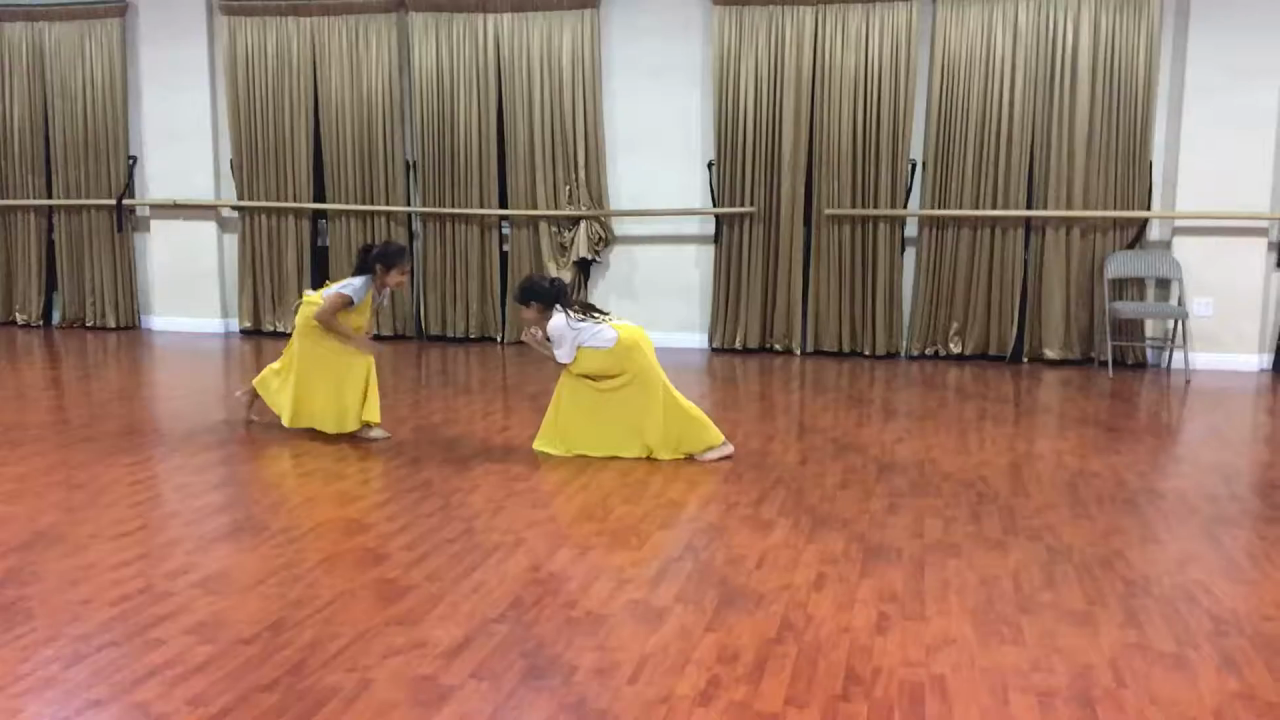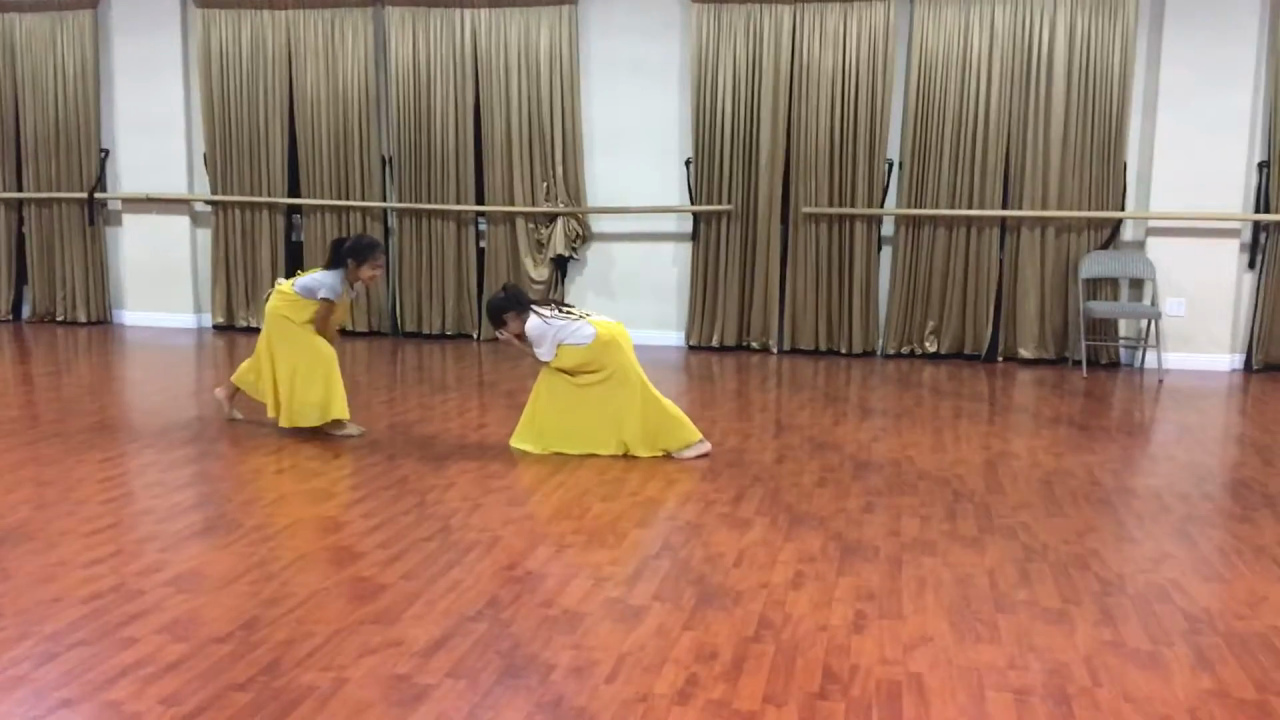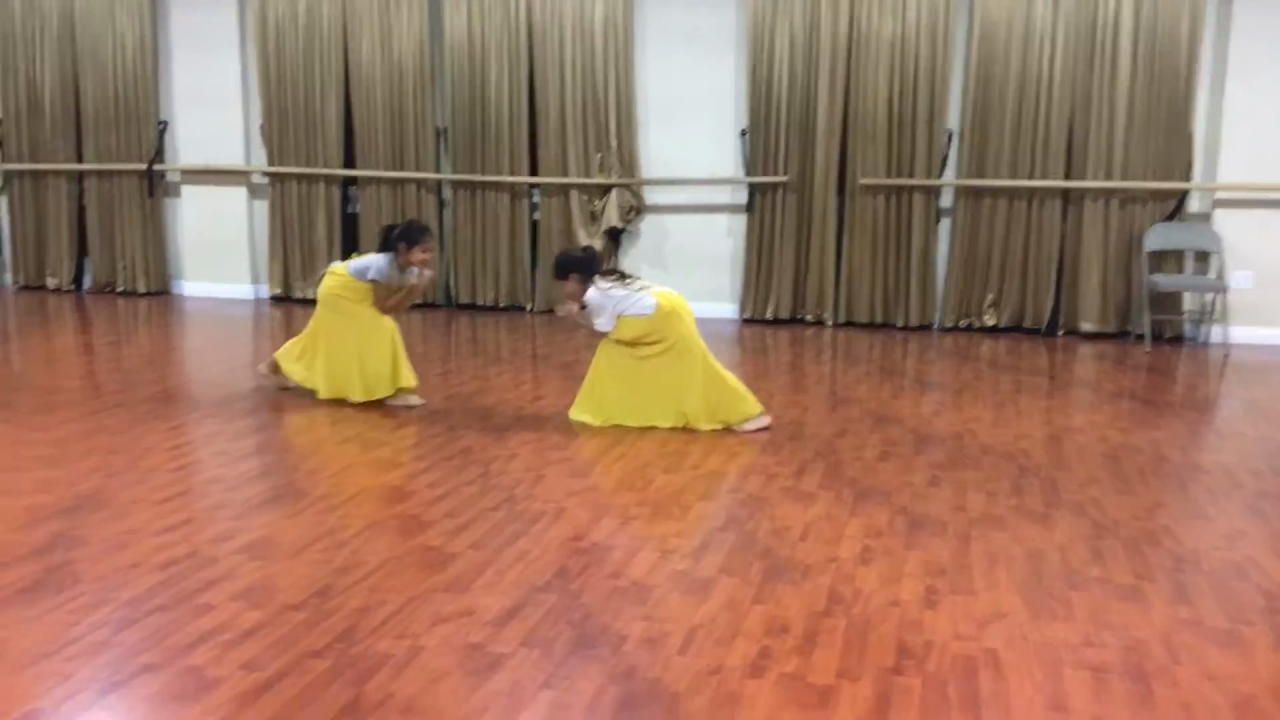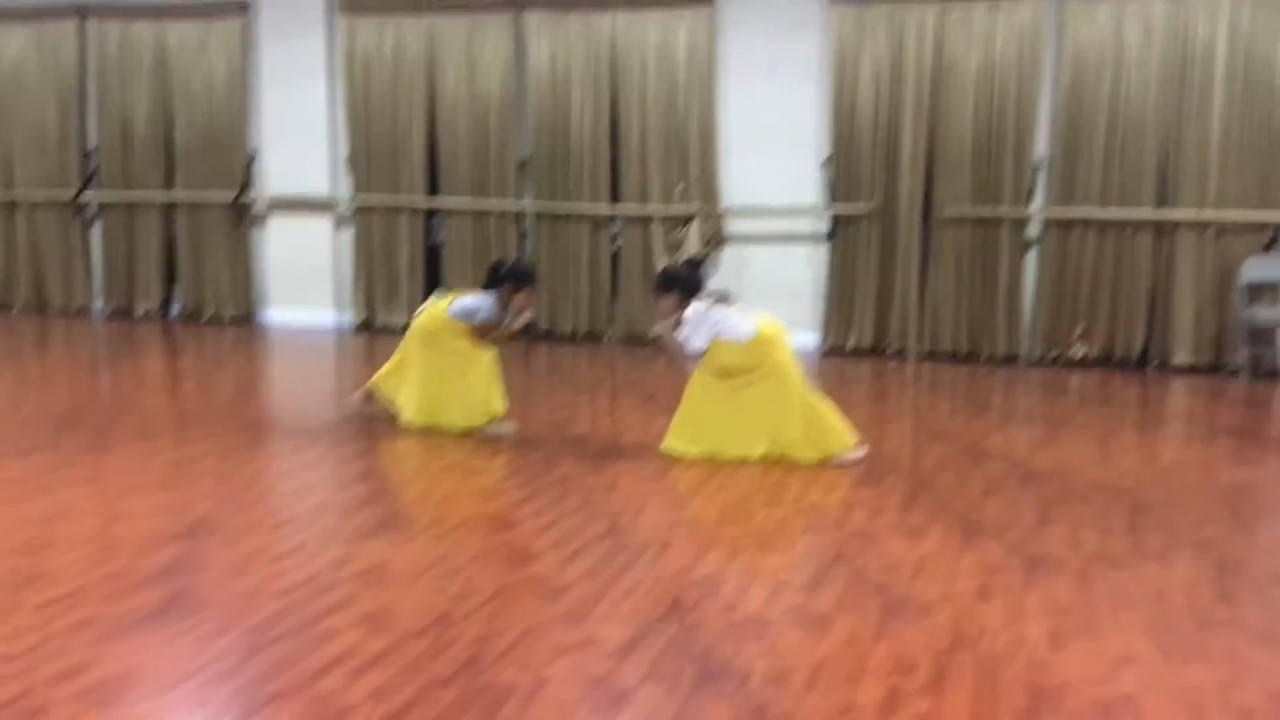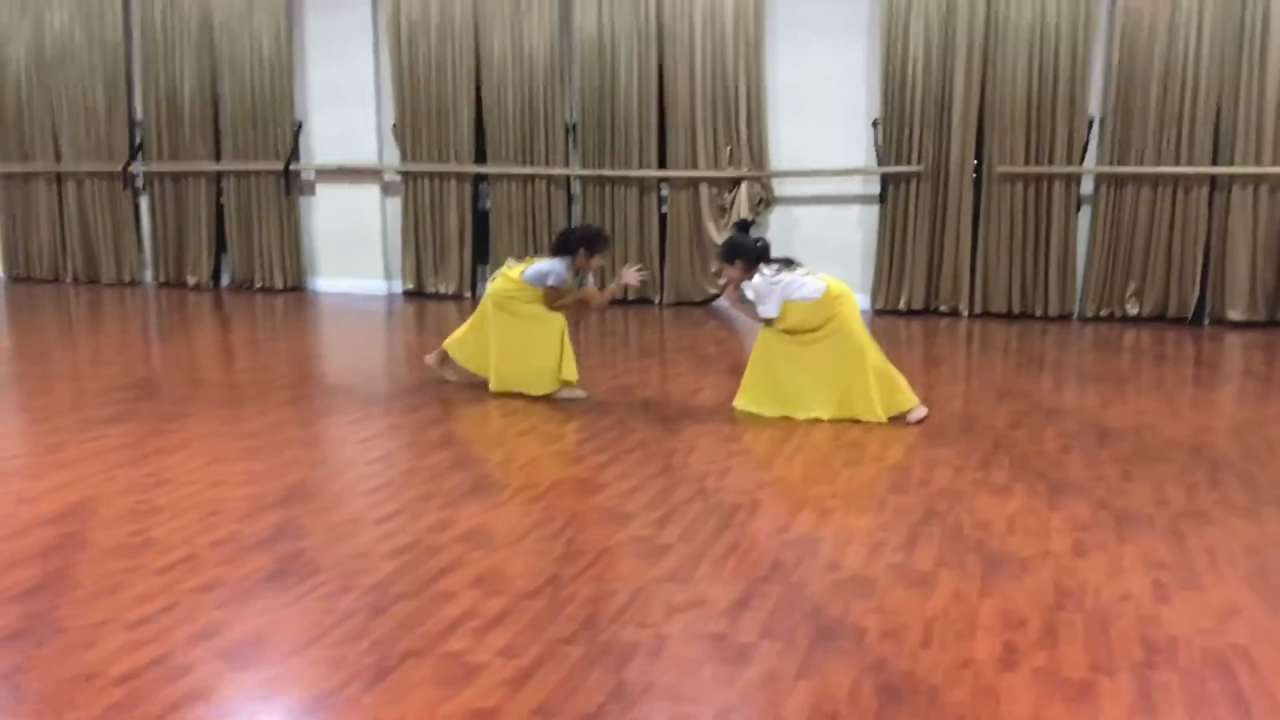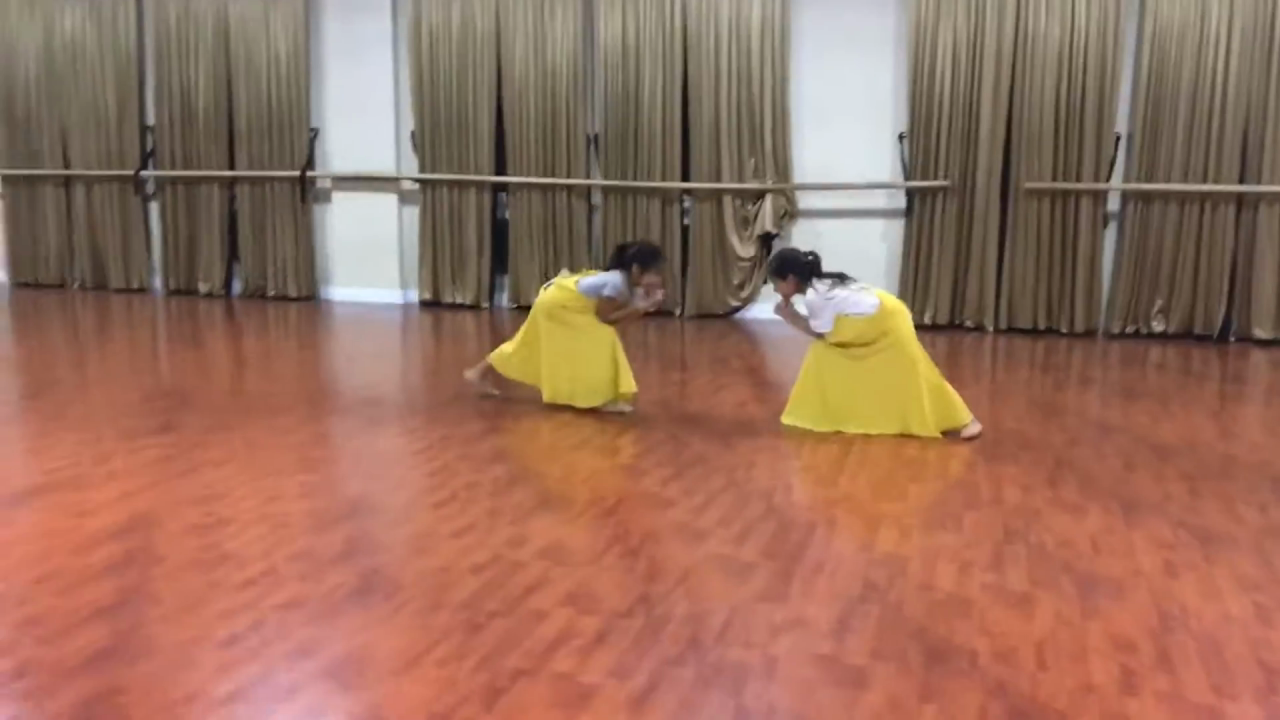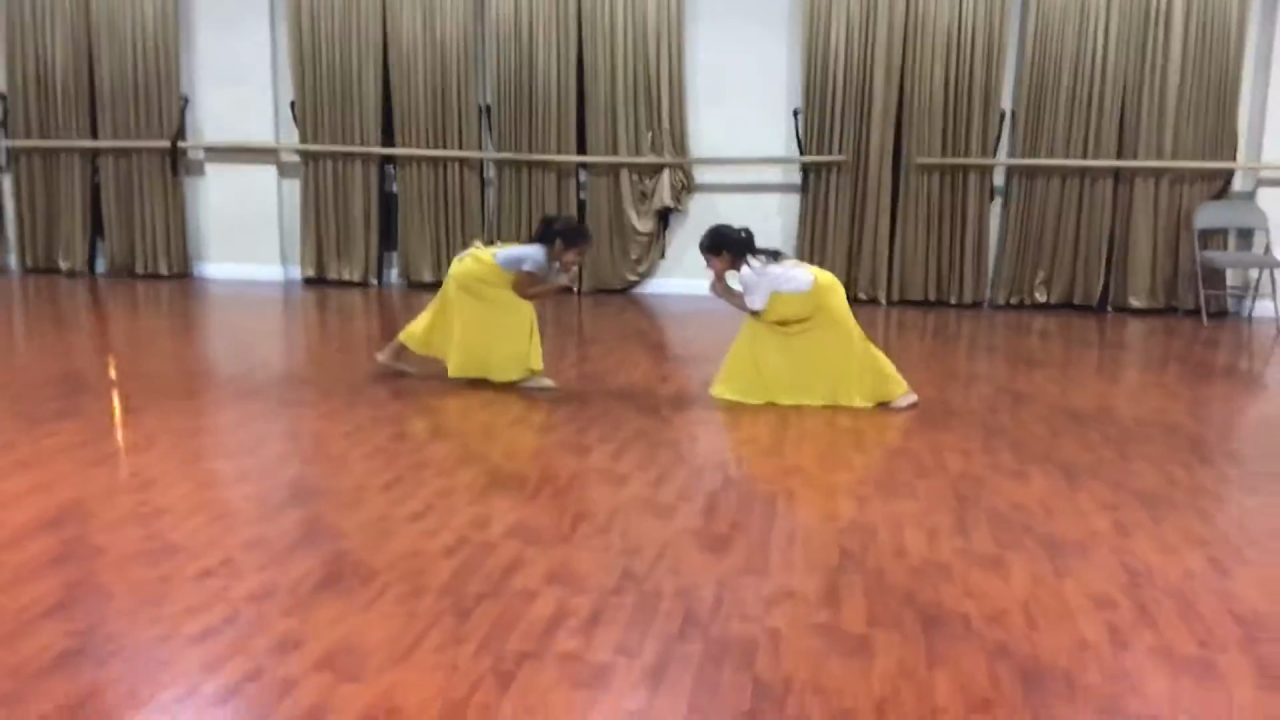
dt=0.5s
person 1, frame 1
left shoulder: (556, 325)
right shoulder: (563, 314)
left elbow: (565, 361)
right elbow: (568, 351)
left wrist: (535, 344)
right wrist: (542, 341)
left hip: (627, 349)
right hip: (620, 345)
left knee: (658, 398)
right knee: (573, 382)
left ankle: (713, 443)
right ankle: (572, 438)
person 1, frame 2
left shoulder: (534, 325)
right shoulder: (538, 313)
left elbow: (546, 358)
right elbow: (549, 349)
left wrist: (515, 343)
right wrist: (520, 340)
left hip: (606, 344)
right hip: (600, 341)
left knee: (638, 396)
right knee: (552, 379)
left ankle: (690, 441)
right ankle: (552, 436)
person 1, frame 3
left shoulder: (594, 295)
right shoulder: (602, 283)
left elbow: (604, 329)
right elbow: (609, 319)
left wrist: (575, 315)
right wrist: (579, 310)
left hip: (666, 317)
right hip: (660, 313)
left knee: (697, 368)
right knee: (613, 351)
left ankle: (749, 414)
right ankle: (610, 407)
person 1, frame 4
left shoulder: (693, 312)
right shoulder: (701, 307)
left elbow: (696, 354)
right elbow: (700, 347)
left wrist: (667, 337)
right wrist: (672, 333)
left hip: (763, 347)
right hip: (751, 349)
left knee: (793, 397)
right knee: (706, 380)
left ankle: (843, 447)
person 1, frame 5
left shoulder: (761, 282)
right shoulder: (767, 271)
left elbow: (768, 319)
right elbow: (772, 314)
left wrist: (737, 302)
right wrist: (741, 298)
left hip: (833, 305)
right hip: (818, 310)
left knee: (859, 357)
right knee: (772, 340)
left ankle: (908, 406)
person 1, frame 6
left shoulder: (814, 296)
right shoulder: (818, 286)
left elbow: (821, 334)
right elbow: (822, 326)
left wrist: (790, 316)
right wrist: (792, 314)
left hip: (888, 320)
right hip: (871, 323)
left knee: (914, 372)
right knee: (823, 353)
left ankle: (963, 422)
person 1, frame 7
left shoulder: (749, 273)
right shoulder: (753, 262)
left elbow: (755, 310)
right elbow: (756, 301)
left wrist: (723, 293)
right wrist: (726, 289)
left hip: (821, 295)
right hip: (806, 298)
left knee: (849, 346)
right knee: (757, 330)
left ankle: (898, 392)
right ankle: (752, 385)
person 2, frame 1
left shoulder: (382, 290)
right shoulder: (359, 287)
left elbow: (363, 319)
right elbow: (322, 315)
left wrist: (363, 337)
right wrist: (354, 337)
left hip: (329, 327)
right hip: (314, 324)
left knee: (296, 367)
right knee: (359, 363)
left ankle: (251, 394)
right ankle: (360, 425)
person 2, frame 2
left shoulder: (350, 280)
right shoulder: (334, 284)
left elbow: (335, 316)
right elbow: (322, 328)
left wrist: (334, 333)
right wrist: (333, 340)
left hip: (295, 313)
right hip: (285, 312)
left knee: (268, 360)
right knee: (320, 358)
left ankle: (228, 392)
right ankle: (331, 421)
person 2, frame 3
left shoulder: (410, 269)
right shoulder: (382, 265)
left elbow: (398, 306)
right elbow: (384, 307)
left wrist: (420, 286)
right wrist: (410, 288)
left hip: (352, 296)
right hip: (338, 293)
left knee: (324, 337)
right knee: (382, 330)
left ankle: (273, 366)
right ankle: (392, 391)
person 2, frame 4
left shoulder: (505, 305)
right shoulder: (487, 306)
left elbow: (491, 335)
right elbow: (481, 340)
left wrist: (515, 326)
right wrist: (512, 329)
left hip: (433, 324)
right hip: (433, 327)
left knee: (411, 366)
right knee: (482, 359)
left ankle: (368, 393)
right ankle: (485, 419)
person 2, frame 5
left shoulder: (581, 272)
right shoulder: (559, 271)
left elbow: (596, 302)
right elbow: (551, 305)
left wrist: (620, 283)
right wrist: (579, 295)
left hip: (508, 292)
right hip: (507, 293)
left knee: (482, 331)
right knee: (552, 325)
left ankle: (439, 358)
right ankle: (554, 385)
person 2, frame 6
left shoulder: (633, 287)
right shoulder: (616, 283)
left elbow: (620, 315)
right elbow: (605, 318)
left wrist: (645, 306)
right wrist: (638, 308)
left hip: (556, 302)
right hip: (557, 303)
left knee: (528, 347)
right knee: (601, 339)
left ankle: (480, 372)
right ankle: (605, 398)
person 2, frame 7
left shoulder: (549, 261)
right shoulder: (537, 258)
left elbow: (536, 289)
right elbow: (522, 292)
left wrist: (561, 282)
right wrist: (557, 285)
left hip: (469, 273)
right hip: (473, 275)
left knee: (438, 319)
right knee: (519, 314)
left ankle: (392, 353)
right ankle: (523, 373)
